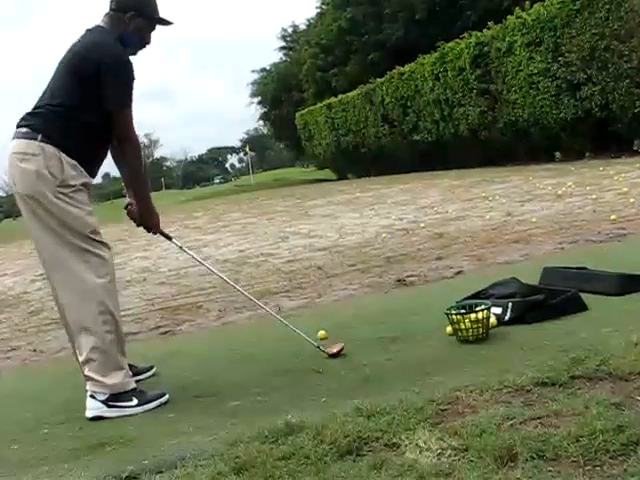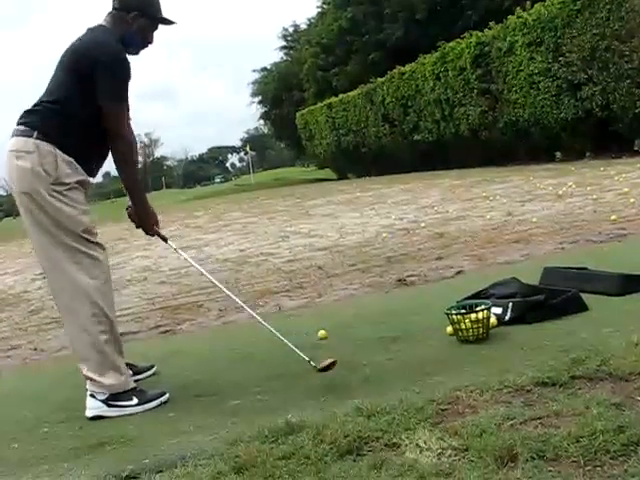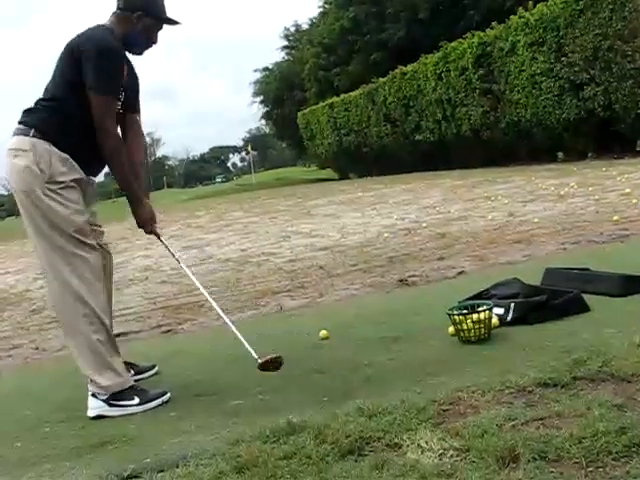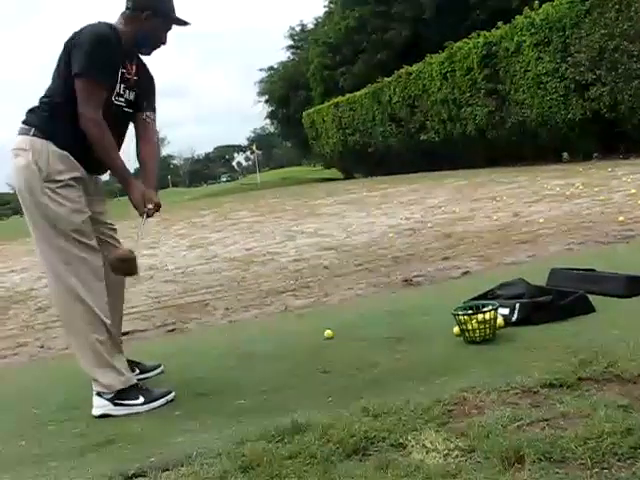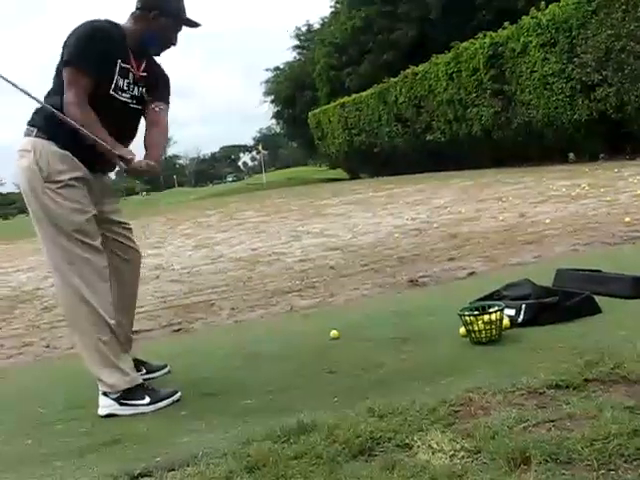
dt=0.1s
person 1, frame 1
left shoulder: (94, 49)
right shoulder: (111, 55)
left elbow: (113, 135)
right elbow: (124, 137)
left wrist: (134, 197)
right wrist: (144, 202)
left hip: (38, 161)
right hip: (46, 164)
left knee: (74, 272)
right knee: (90, 269)
left ankle: (105, 366)
right ankle: (108, 390)
person 1, frame 2
left shoulder: (96, 49)
right shoulder: (108, 53)
left elbow: (113, 136)
right elbow: (120, 136)
left wrist: (134, 198)
right wrist: (141, 203)
left hip: (43, 161)
right hip: (44, 162)
left knee: (75, 270)
right knee: (84, 270)
left ankle: (104, 365)
right ankle: (107, 390)
person 1, frame 3
left shoulder: (126, 71)
right shoulder: (99, 45)
left elbow: (132, 134)
right elbow: (104, 128)
left wrist: (142, 199)
right wrist: (134, 198)
left hip: (70, 167)
right hip: (41, 159)
left knee: (95, 263)
right knee: (77, 270)
left ankle: (106, 361)
right ankle: (107, 389)
person 1, frame 4
left shoulder: (140, 73)
right shoulder: (97, 41)
left elbow: (147, 131)
right elbow: (89, 117)
left wrist: (148, 187)
right wrist: (129, 182)
left hip: (77, 166)
right hip: (45, 158)
left knee: (105, 262)
right knee: (78, 270)
left ankle: (111, 360)
right ankle: (111, 388)
person 1, frame 5
left shoulder: (155, 75)
right shoulder: (95, 35)
left elbow: (157, 121)
right elbow: (73, 103)
left wrist: (150, 163)
right wrist: (115, 151)
left hip: (93, 169)
right hip: (51, 159)
left knee: (123, 256)
right knee: (85, 271)
left ankle: (120, 359)
right ankle: (117, 388)
